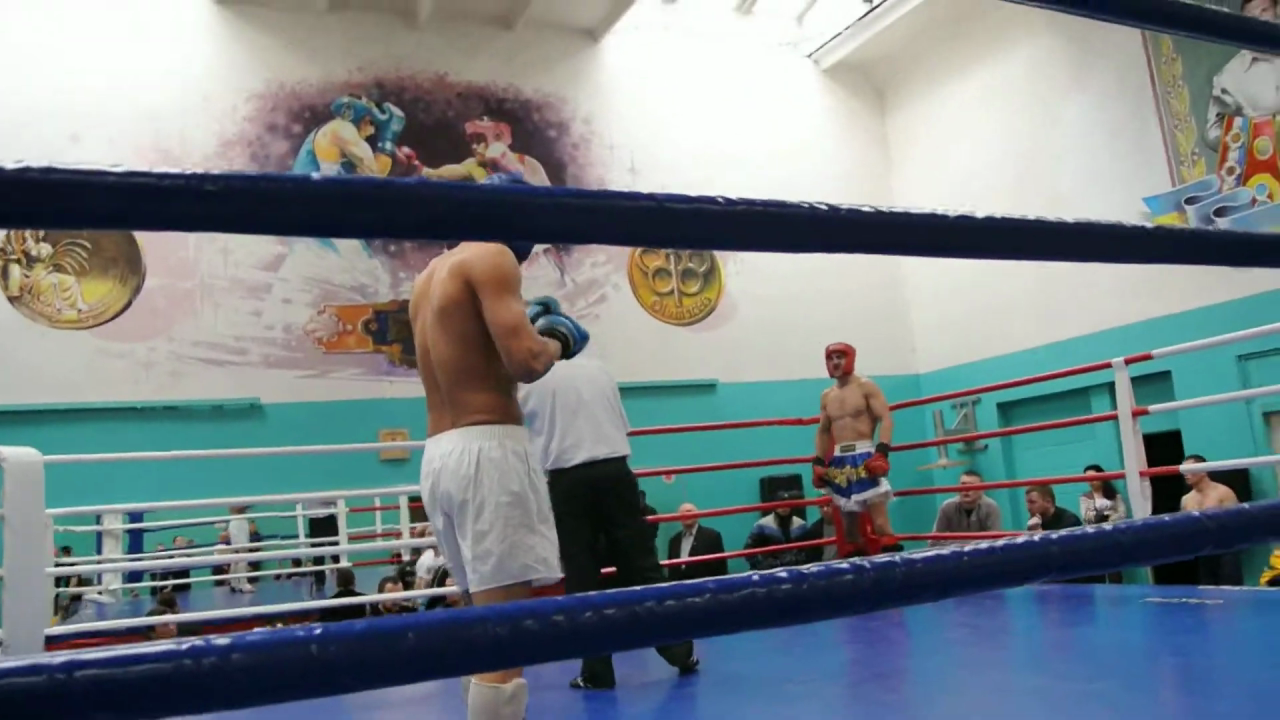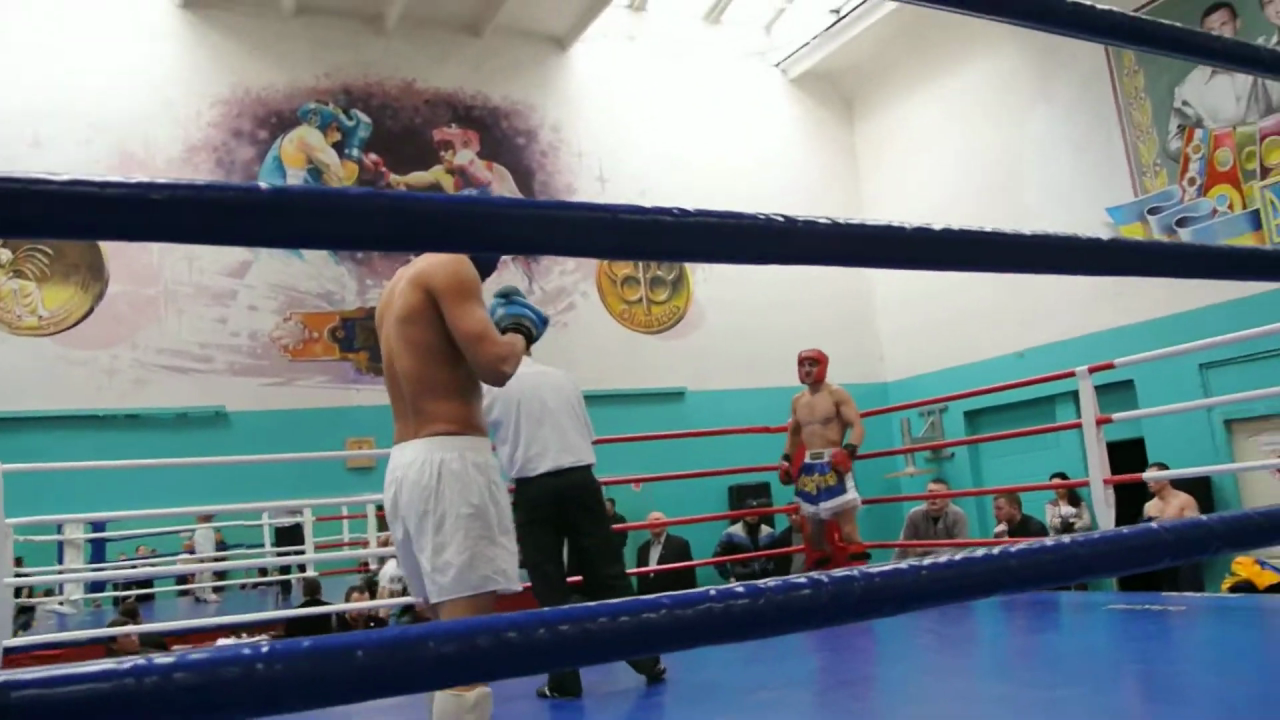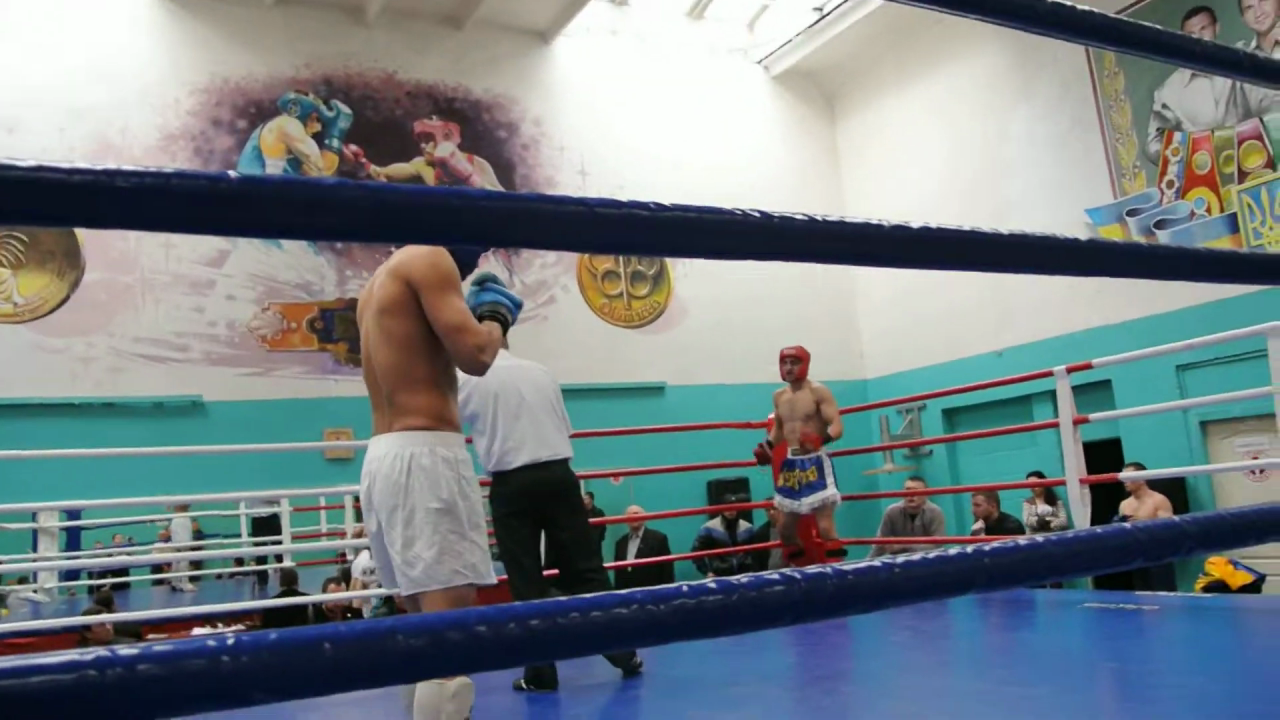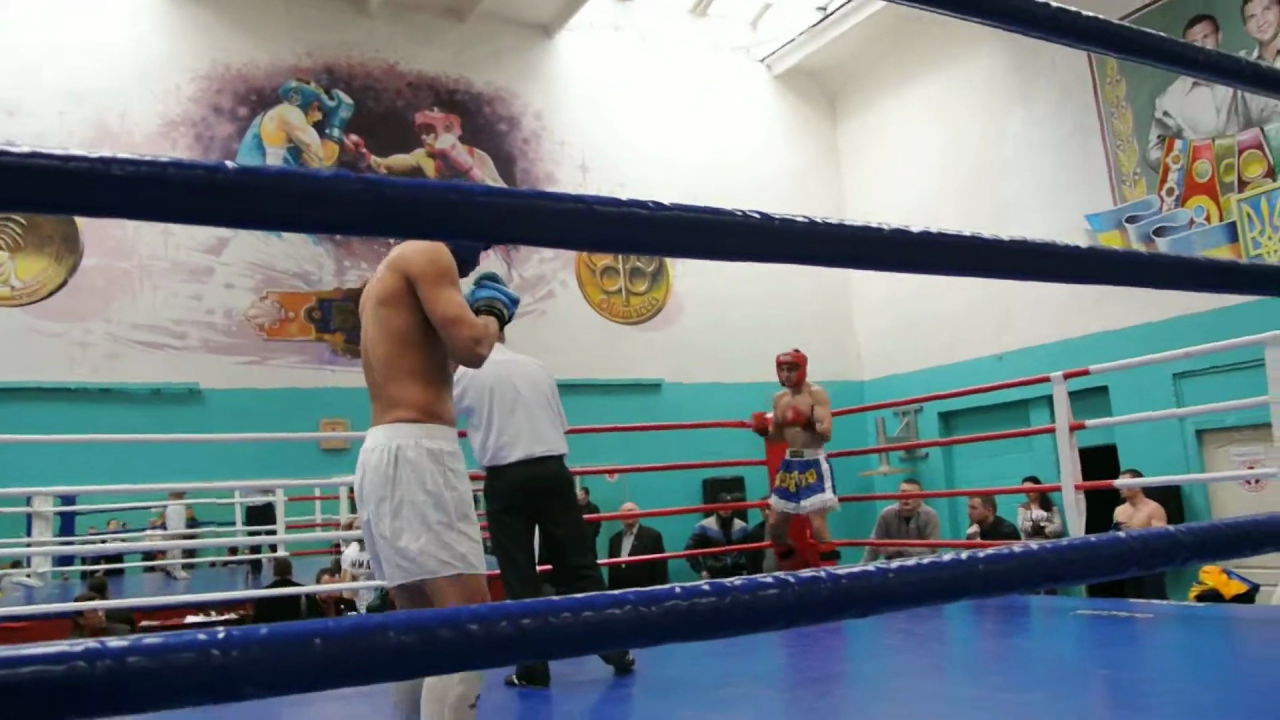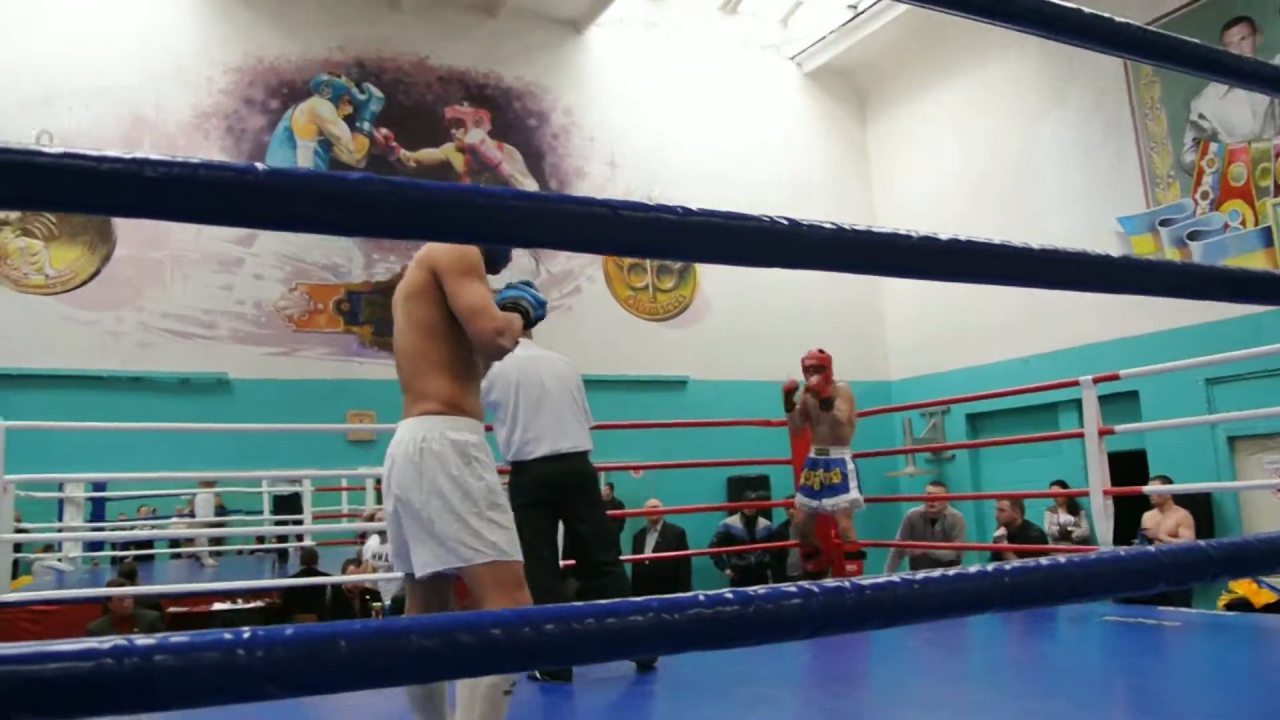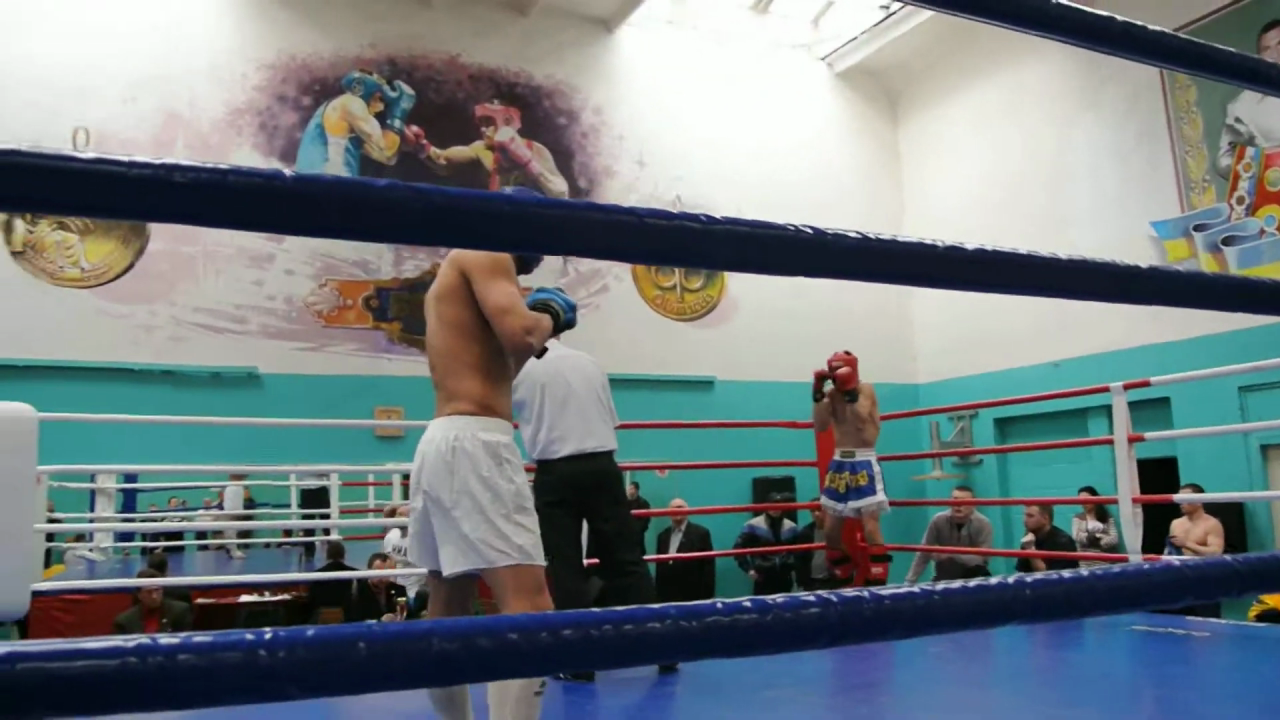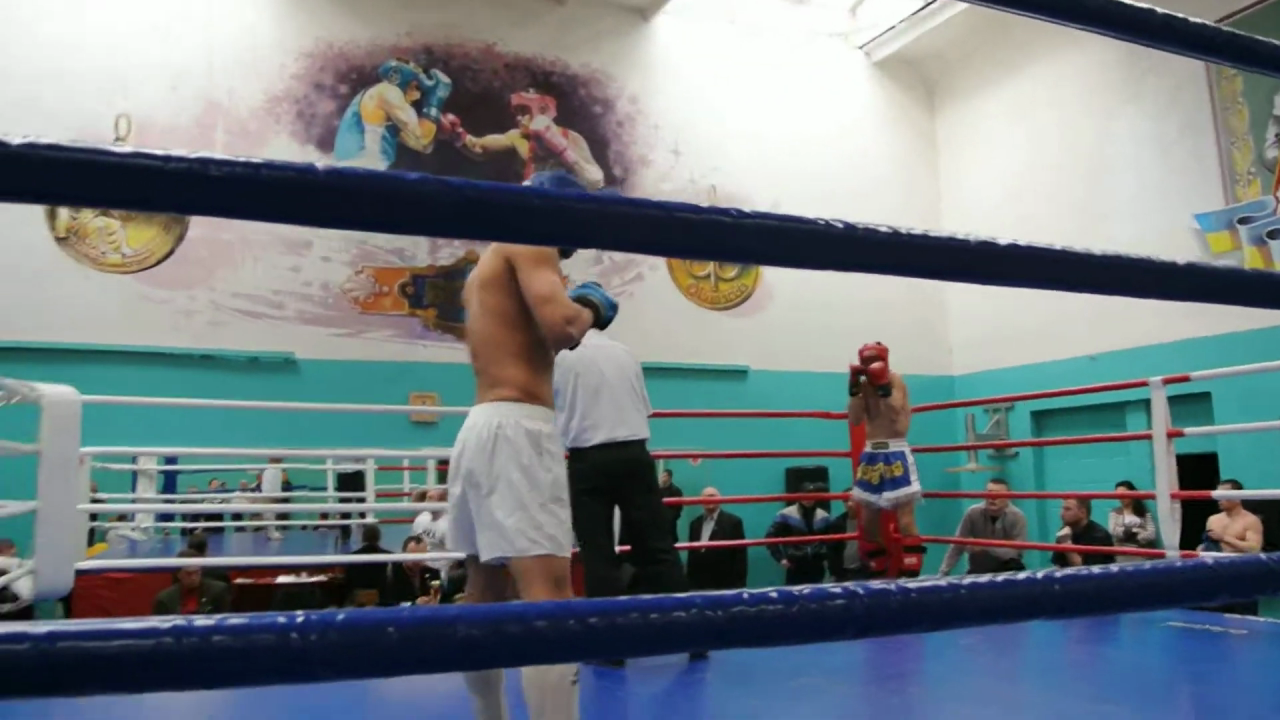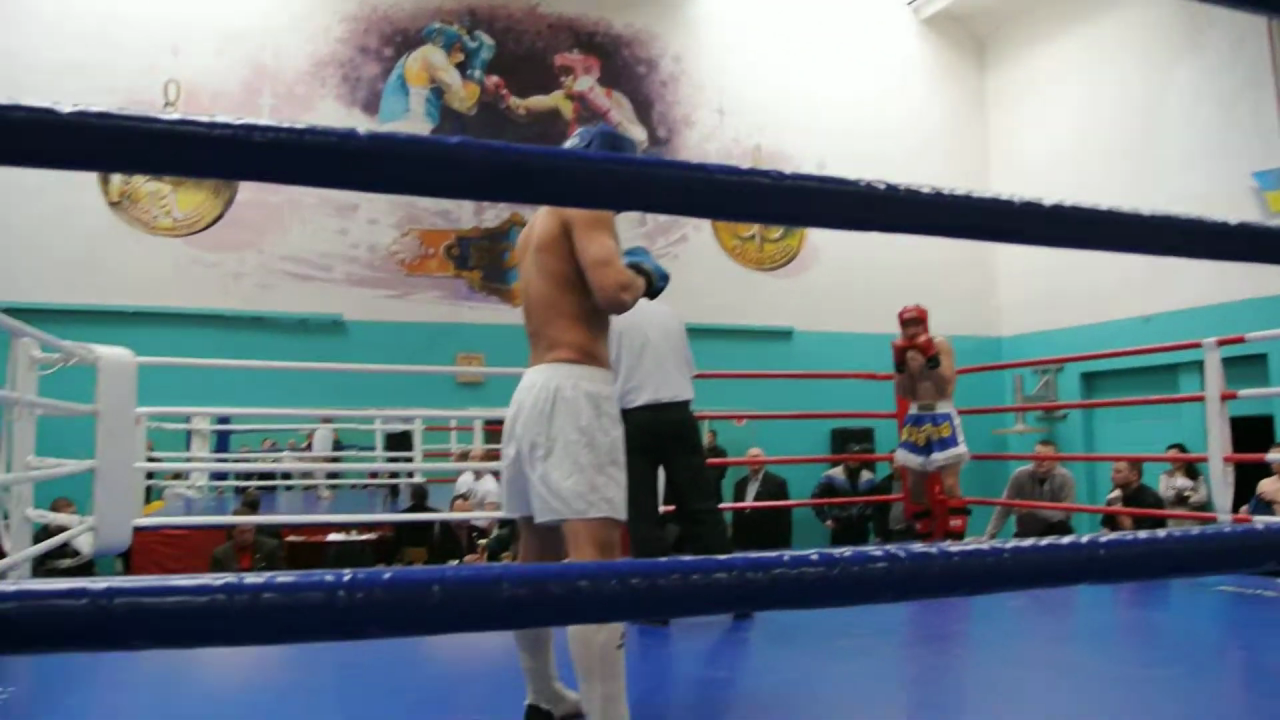
dt=0.1s
person 1, frame 1
left shoulder: (430, 275)
right shoulder: (490, 257)
right elbow: (525, 362)
left wrist: (527, 328)
right wrist: (557, 338)
left hip: (441, 456)
right hip: (490, 450)
person 1, frame 2
left shoulder: (398, 284)
right shoulder: (450, 267)
right elbow: (494, 367)
left wrist: (491, 325)
right wrist: (522, 331)
left hip: (405, 466)
right hip: (452, 461)
person 1, frame 3
left shoulder: (381, 281)
right shoulder: (427, 259)
right elbow: (476, 356)
left wrist: (471, 316)
right wrist: (496, 317)
left hip: (385, 458)
right hip: (426, 456)
person 1, frame 4
left shoulder: (386, 274)
right shoulder: (426, 253)
right elbow: (472, 348)
left wrist: (469, 312)
right wrist: (493, 313)
left hip: (381, 451)
right hip: (417, 448)
person 1, frame 5
left shoulder: (421, 273)
right shoulder: (454, 252)
right elbow: (492, 338)
left wrist: (503, 317)
right wrist: (521, 315)
left hip: (413, 443)
right hip: (444, 443)
left knee: (427, 613)
right knee: (508, 608)
person 1, frame 6
left shoulder: (454, 275)
right shoulder: (483, 253)
right elbow: (521, 336)
left wrist: (531, 319)
right wrist: (551, 316)
left hip: (443, 442)
right hip: (474, 442)
left knee: (447, 613)
right knee: (529, 612)
person 1, frame 7
left shoulder: (492, 260)
right shoulder: (529, 239)
right elbow: (559, 327)
left wrist: (570, 313)
right wrist: (591, 312)
left hip: (481, 431)
right hip: (517, 429)
left knee: (485, 595)
right knee: (549, 600)
person 1, frame 8
left shoulder: (537, 226)
right shoulder: (584, 208)
right elbow: (612, 294)
left wrist: (621, 276)
right wrist: (643, 276)
left hip: (534, 389)
right hip: (574, 388)
left knee: (537, 558)
right knee: (596, 565)
person 2, frame 1
left shoulder: (529, 382)
right shoulder: (598, 370)
right elbow: (622, 425)
left hip: (569, 484)
right hip: (615, 473)
left knee: (583, 579)
right knee: (641, 566)
left ankle: (598, 670)
right ankle: (679, 652)
person 2, frame 2
left shoulder: (494, 388)
right shoulder: (564, 378)
right elbow: (587, 436)
left hip: (534, 490)
right hip: (580, 480)
left knee: (549, 586)
right knee: (608, 574)
left ankle: (564, 677)
right ankle: (647, 659)
person 2, frame 3
left shoulder: (469, 380)
right shoulder: (541, 372)
right elbow: (565, 427)
left hip: (512, 484)
right hip: (558, 474)
left knee: (526, 580)
right knee: (585, 568)
left ankle: (541, 671)
right ankle: (622, 652)
person 2, frame 4
left shoulder: (466, 375)
right shoulder: (538, 367)
right elbow: (561, 424)
left hip: (506, 479)
right hip: (552, 470)
left knee: (519, 577)
right knee: (579, 565)
left ankle: (533, 667)
right ankle: (615, 649)
person 2, frame 5
left shoulder: (495, 370)
right shoulder: (563, 364)
right elbow: (586, 420)
left hip: (530, 476)
right hip: (577, 467)
left knee: (544, 573)
right knee: (602, 562)
person 2, frame 6
left shoulder: (521, 366)
right shoulder: (590, 363)
right elbow: (611, 421)
left hip: (555, 471)
right hip: (601, 463)
left knee: (564, 566)
right knee: (625, 559)
person 2, frame 7
left shoulder: (559, 357)
right shoulder: (624, 352)
right elbow: (644, 408)
left hip: (588, 460)
right hip: (634, 454)
left knee: (597, 554)
right knee: (657, 547)
person 2, frame 8
right shoulder: (669, 314)
right elbow: (688, 369)
left hip: (635, 420)
right hip: (677, 415)
left knee: (642, 515)
right knee: (701, 508)
person 3, frame 1
left shoulder: (865, 386)
right shoulder: (827, 396)
left elbow: (886, 420)
right elbow: (823, 431)
left wrist: (881, 453)
right wrist: (818, 463)
left hip: (865, 458)
right hip: (839, 461)
left knee: (880, 524)
right knee: (849, 527)
person 3, frame 2
left shoulder: (836, 393)
right shoulder: (798, 401)
left elbow: (858, 426)
right elbow: (793, 433)
left wrist: (848, 452)
right wrist: (786, 460)
left hip: (833, 466)
right hip: (809, 467)
left knee: (848, 532)
right knee: (813, 534)
person 3, frame 3
left shoulder: (818, 391)
right shoulder: (779, 396)
left elbow: (837, 426)
left wrist: (821, 438)
right wrist: (767, 446)
left hip: (815, 462)
right hip: (790, 463)
left knee: (825, 527)
right knee: (785, 529)
person 3, frame 4
left shoulder: (816, 394)
right shoulder: (779, 398)
left elbow: (826, 429)
right elbow: (776, 435)
left wrist: (806, 422)
right wrist: (763, 429)
left hip: (813, 464)
right hip: (789, 465)
left knee: (819, 529)
right knee: (774, 528)
person 3, frame 5
left shoulder: (841, 390)
right shoulder: (806, 393)
left elbow: (841, 421)
right elbow: (795, 428)
left wrist: (824, 397)
right wrist: (789, 401)
left hip: (838, 462)
right hip: (814, 461)
left knee: (845, 528)
right knee: (799, 526)
person 3, frame 6
left shoulder: (865, 389)
right shoulder: (832, 393)
left elbow: (861, 419)
right elbow: (820, 426)
left wrist: (849, 389)
right wrist: (818, 391)
left hip: (864, 464)
right hip: (838, 464)
left knee: (871, 531)
right knee: (831, 532)
right ankle: (844, 585)
person 3, frame 7
left shoulder: (895, 380)
right shoulder: (862, 385)
left elbow: (894, 412)
right elbow: (854, 420)
left wrist: (883, 382)
right wrist: (854, 387)
left hip: (896, 455)
right hip: (870, 456)
left knee: (906, 522)
right knee: (868, 524)
left ankle: (910, 580)
right ankle: (879, 577)
person 3, frame 8
left shoulder: (940, 345)
right shoulder: (905, 351)
left elbow: (946, 381)
right elbow: (902, 393)
left wrist: (930, 354)
right wrist: (900, 362)
left hip: (942, 417)
right hip: (916, 418)
left knee: (950, 484)
right knee: (914, 486)
left ankle: (955, 542)
right ankle: (924, 539)
